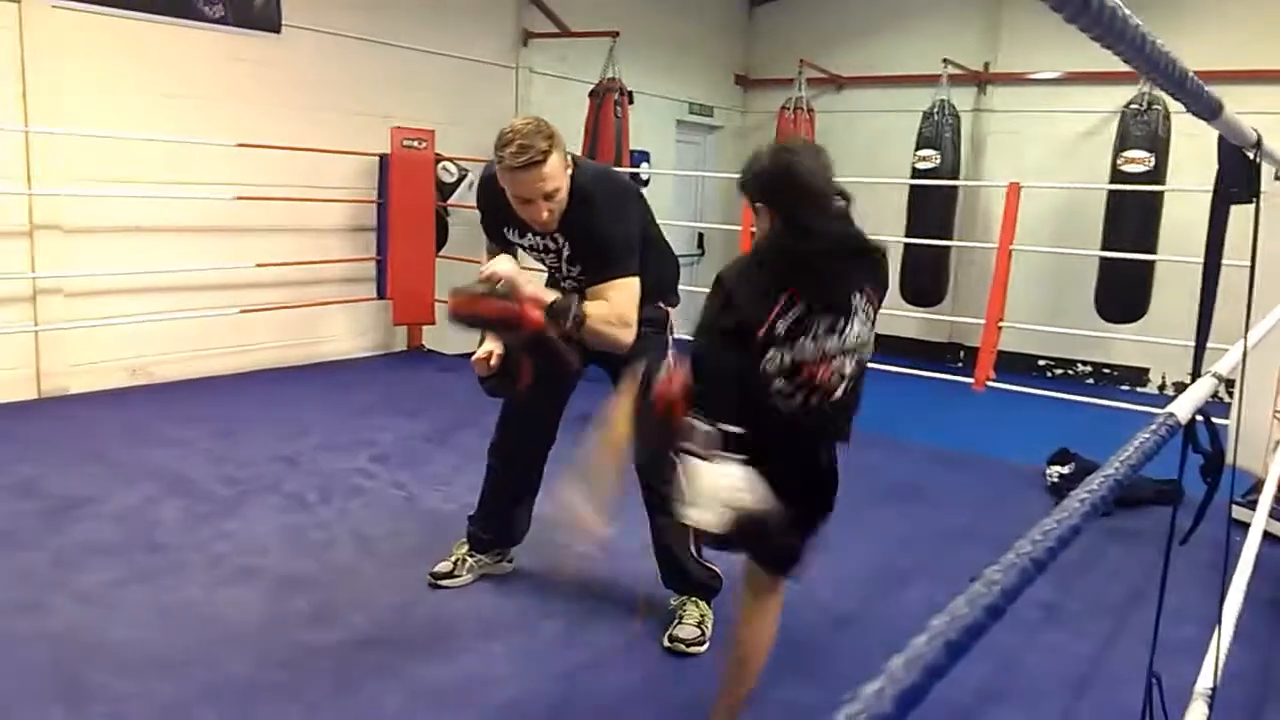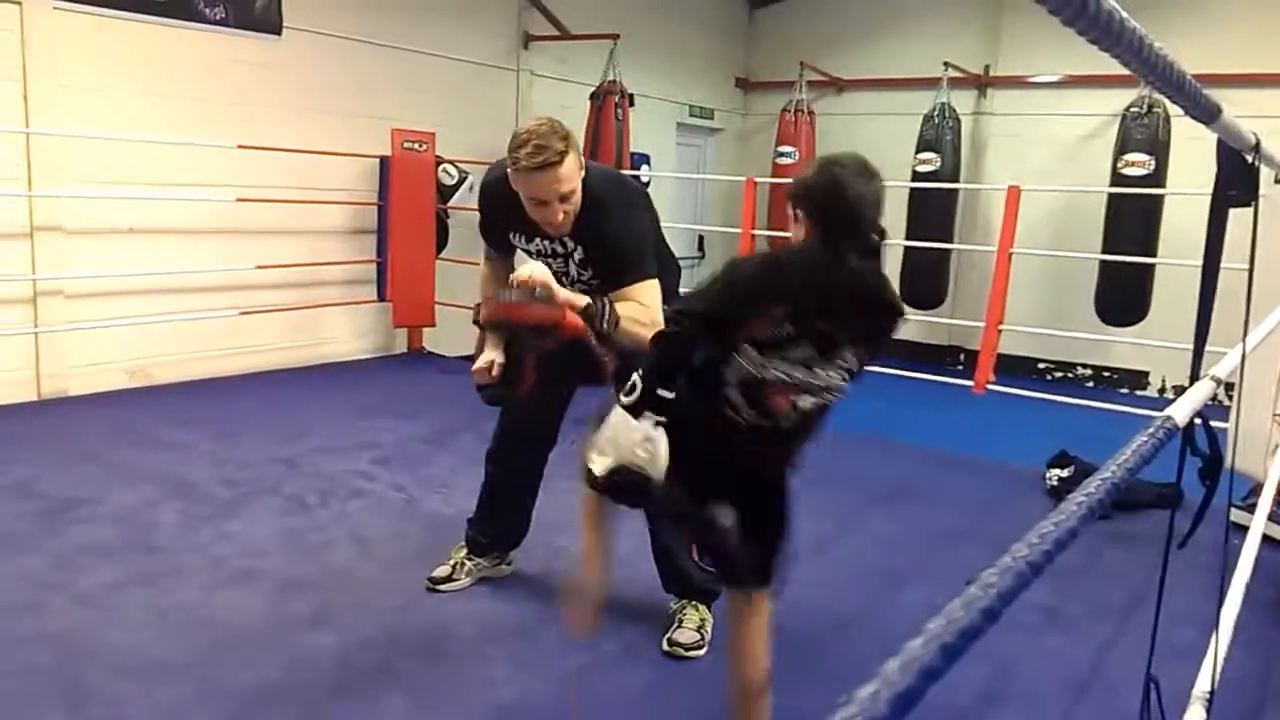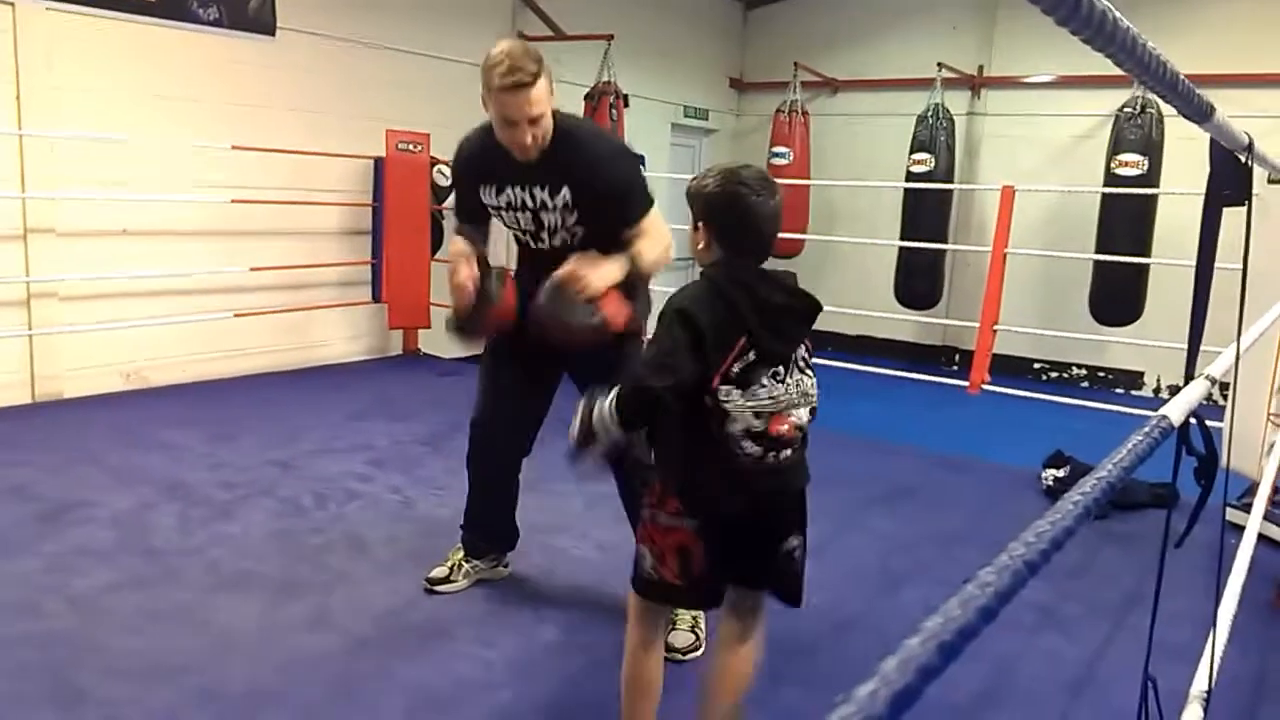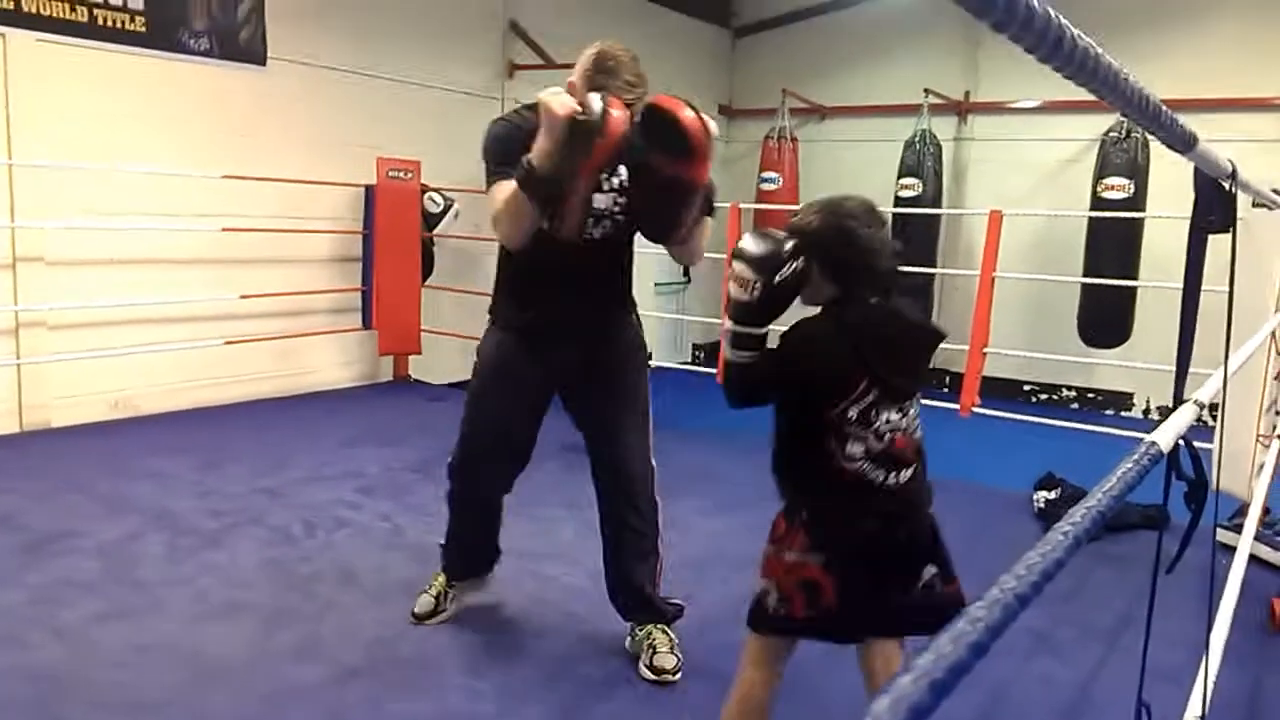
dt=0.5s
person 1, frame 1
left shoulder: (606, 198)
right shoulder: (492, 190)
left elbow: (618, 330)
right elbow: (499, 257)
left wrist: (531, 294)
right wrist: (497, 334)
left hip: (637, 308)
right hip: (565, 299)
left knee: (653, 443)
right knee: (519, 423)
left ankle: (693, 591)
right ankle: (489, 545)
person 1, frame 2
left shoulder: (619, 203)
right shoulder: (496, 191)
left elbow: (645, 326)
right elbow: (497, 265)
left wrist: (564, 297)
right wrist: (495, 341)
left hip: (636, 311)
right hip: (558, 306)
right knee: (519, 429)
left ankle: (692, 596)
right ankle: (488, 549)
person 1, frame 3
left shoulder: (598, 153)
right shoulder: (475, 158)
left elbow: (657, 244)
right elbow: (468, 237)
left wrist: (614, 271)
right wrist: (465, 269)
right hip: (530, 308)
left knee: (634, 451)
right knee: (493, 432)
right ankle: (485, 549)
person 1, frame 4
left shoulder: (644, 146)
right shoulder: (515, 133)
left elbow: (687, 253)
right elbow: (511, 231)
left wrist: (696, 181)
right wrist: (548, 149)
left hip: (608, 337)
right hip: (521, 332)
left knee: (628, 478)
right knee: (478, 465)
left ankle: (648, 618)
right ankle: (462, 570)
person 2, frame 1
left shoulder: (748, 277)
right shoulder: (870, 264)
left elbow: (710, 380)
left wrist: (705, 457)
right hip: (808, 462)
right knee: (766, 594)
person 2, frame 2
left shoulder: (759, 273)
right shoulder: (877, 307)
left elbow: (682, 335)
left wrist: (635, 412)
left hip: (687, 442)
right hip: (756, 474)
left knee: (606, 449)
right knee: (751, 603)
left ankle: (591, 572)
person 2, frame 3
left shoulder: (693, 307)
right shoulder: (789, 302)
left elbow: (646, 398)
left wrist: (597, 417)
left hip: (697, 496)
right hip: (777, 494)
left knee: (646, 623)
right knee: (744, 623)
person 2, frame 4
left shoulder: (813, 344)
right shoulder: (905, 330)
left elbow: (741, 386)
left wrist: (746, 313)
left hip: (824, 525)
right hip: (898, 520)
left knee: (765, 651)
right knee: (881, 643)
